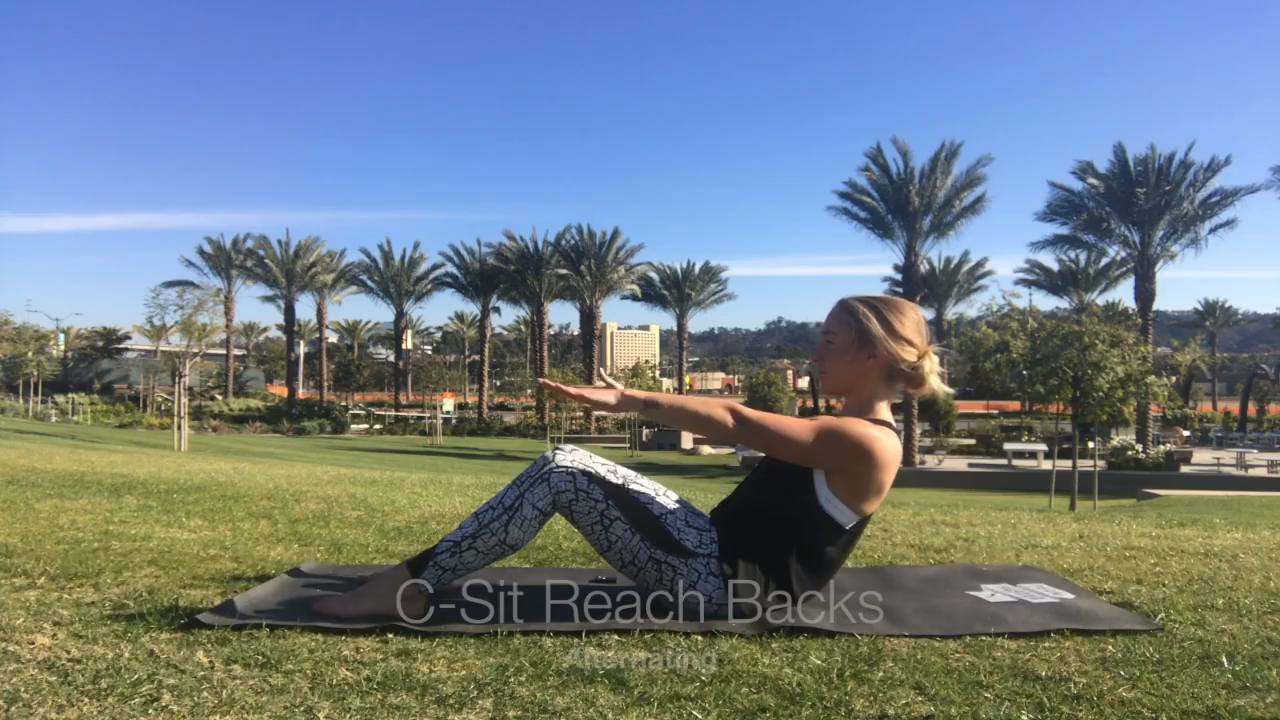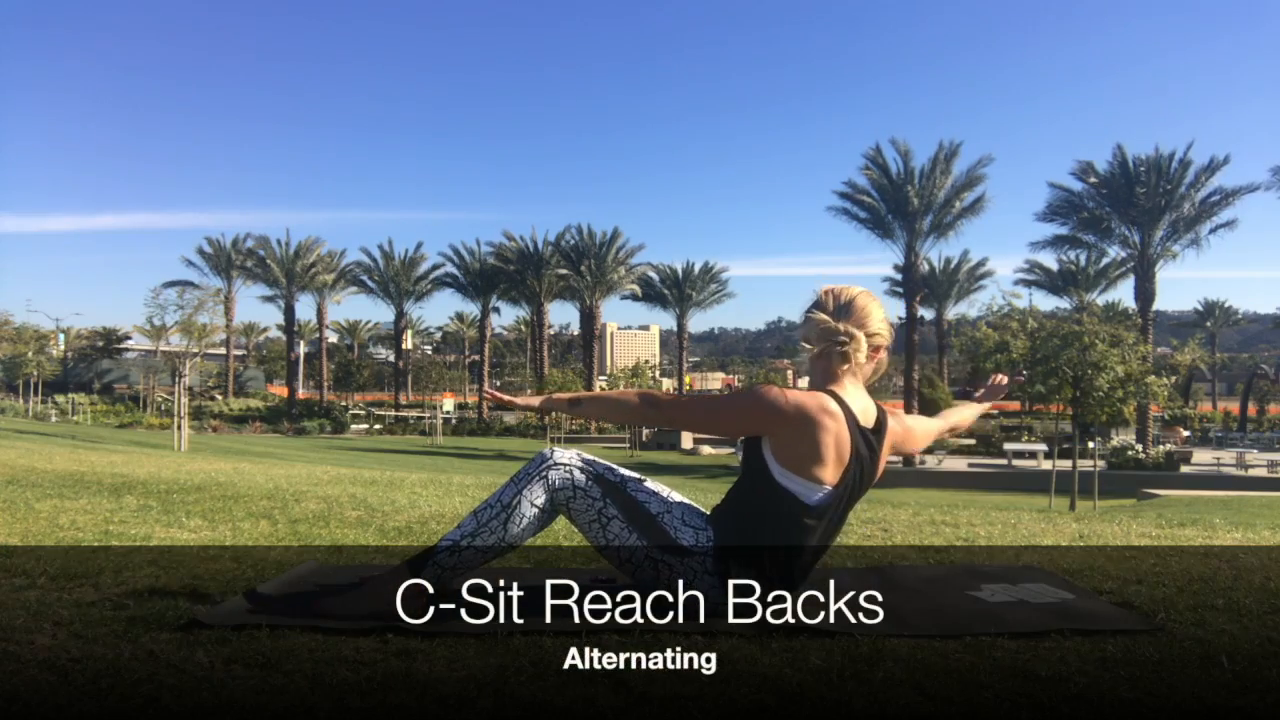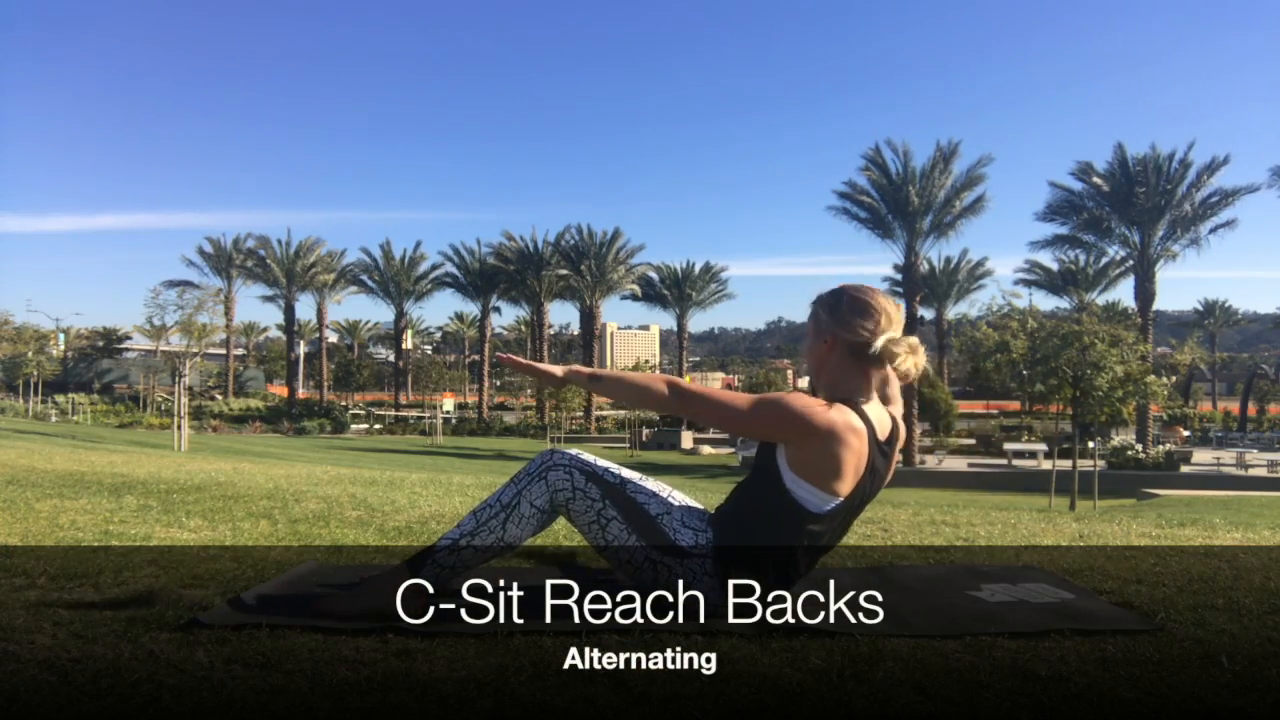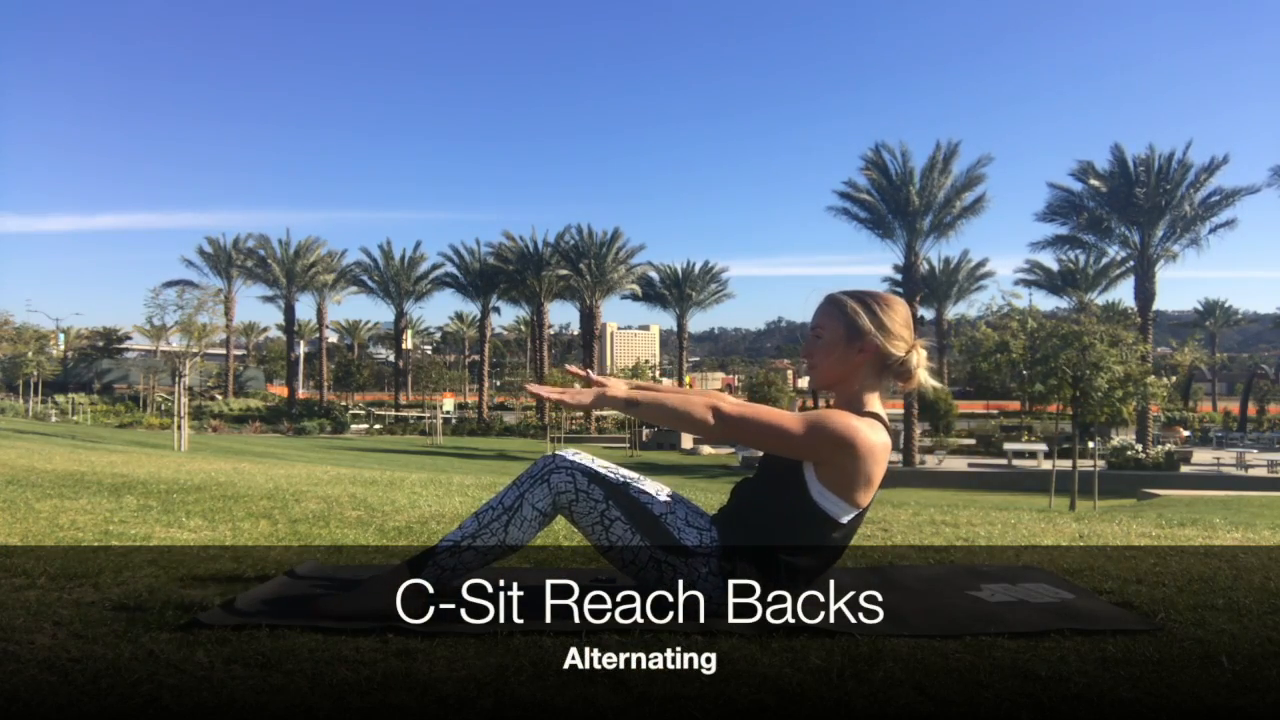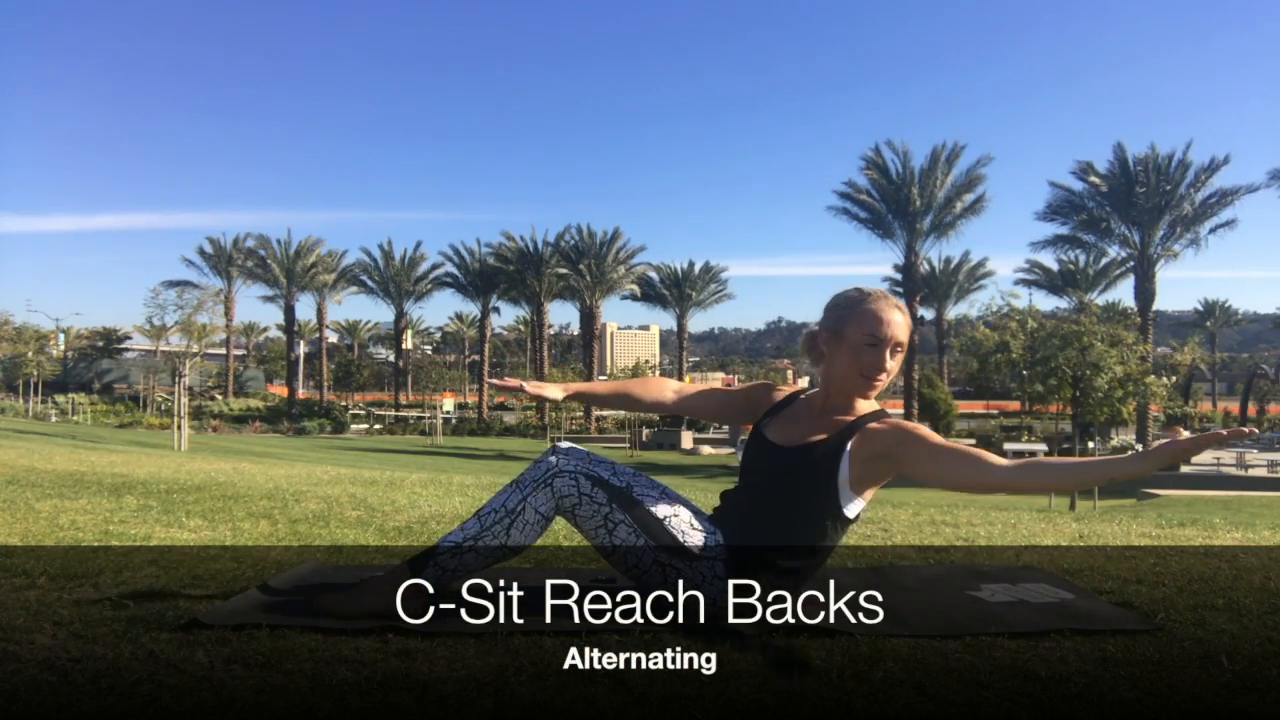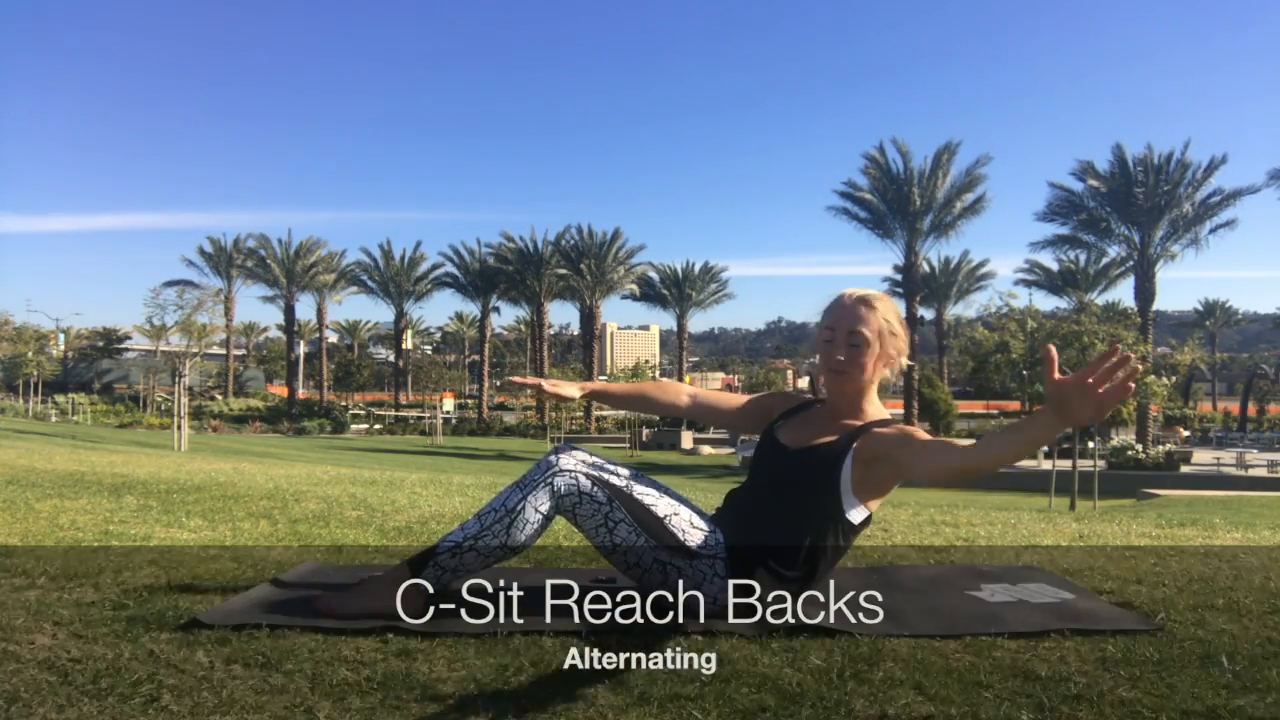
dt=0.7s
person 1, frame 1
left shoulder: (866, 443)
right shoulder: (851, 430)
left elbow: (736, 424)
right elbow: (748, 429)
left wrist: (623, 400)
right wrist: (633, 398)
left hip: (720, 581)
right hip: (719, 551)
left knee: (560, 474)
right knee: (565, 464)
left ankle: (410, 584)
right ankle: (417, 576)
person 1, frame 2
left shoulder: (789, 408)
right shoulder: (885, 425)
left elbow: (655, 408)
right elbow: (942, 428)
left wrist: (549, 401)
right wrist: (985, 399)
left hip: (712, 576)
right hip: (738, 574)
left knee: (556, 471)
right knee: (567, 470)
left ankle: (408, 584)
right ankle: (423, 574)
person 1, frame 3
left shoulder: (812, 419)
right shoulder: (884, 423)
left elbow: (682, 398)
left wrist: (570, 374)
right wrist: (890, 367)
left hip: (715, 576)
right hip: (733, 565)
left knee: (558, 472)
right knee: (566, 472)
left ankle: (404, 583)
right ankle: (423, 572)
person 1, frame 4
left shoulder: (853, 436)
right shoulder: (836, 422)
left elbow: (714, 417)
right elbow: (725, 403)
left wrist: (607, 397)
right wrist: (618, 389)
left hip: (722, 580)
right hip: (720, 552)
left knee: (562, 471)
right knee: (566, 469)
left ankle: (410, 582)
right ankle: (418, 575)
person 1, frame 5
left shoulder: (883, 441)
right shoulder: (774, 404)
left elbow: (1005, 473)
right elbow: (671, 394)
left wrist: (1151, 459)
right wrist: (569, 389)
left hip: (735, 587)
right hip: (713, 558)
left knee: (562, 476)
right knee: (564, 463)
left ankle: (411, 584)
right ankle: (423, 576)
person 1, frame 6
left shoulder: (890, 444)
right shoulder: (792, 408)
left elbow: (972, 459)
right elbow: (692, 398)
left wrist: (1055, 417)
right wrist: (585, 388)
left hip: (732, 582)
right hip: (706, 556)
left knee: (563, 477)
right knee: (568, 465)
left ankle: (409, 586)
right ankle: (417, 577)
